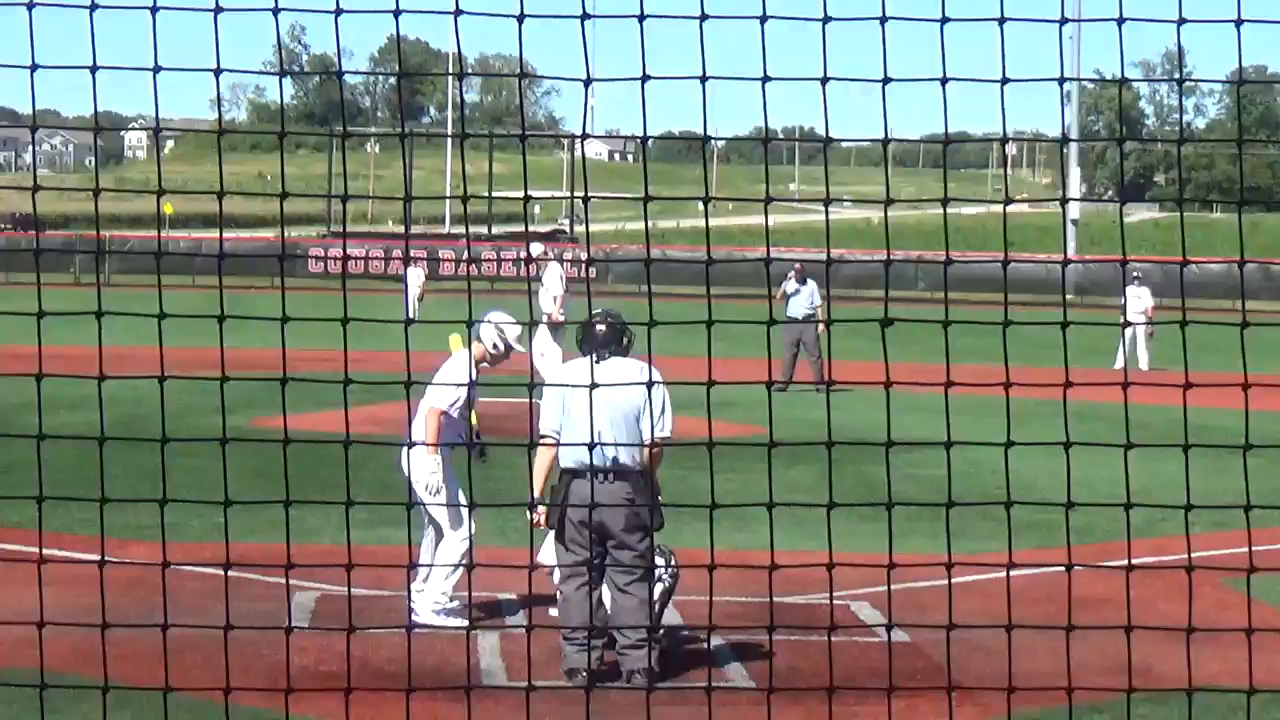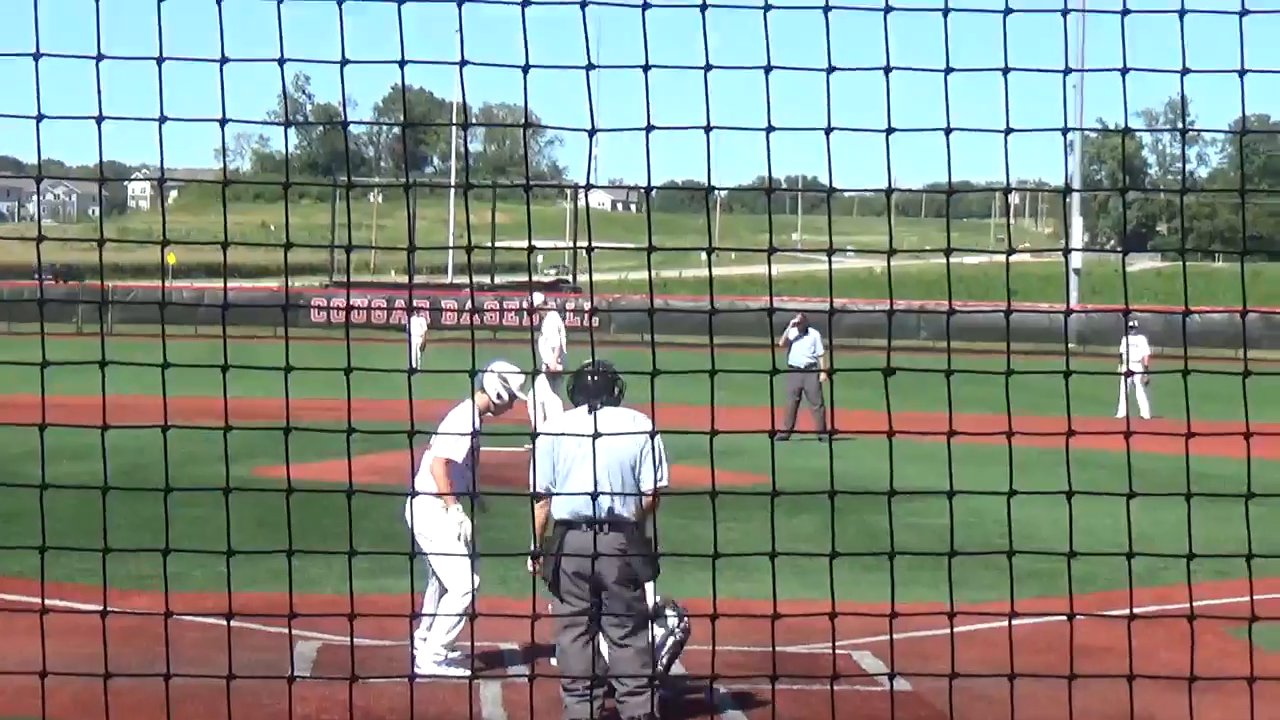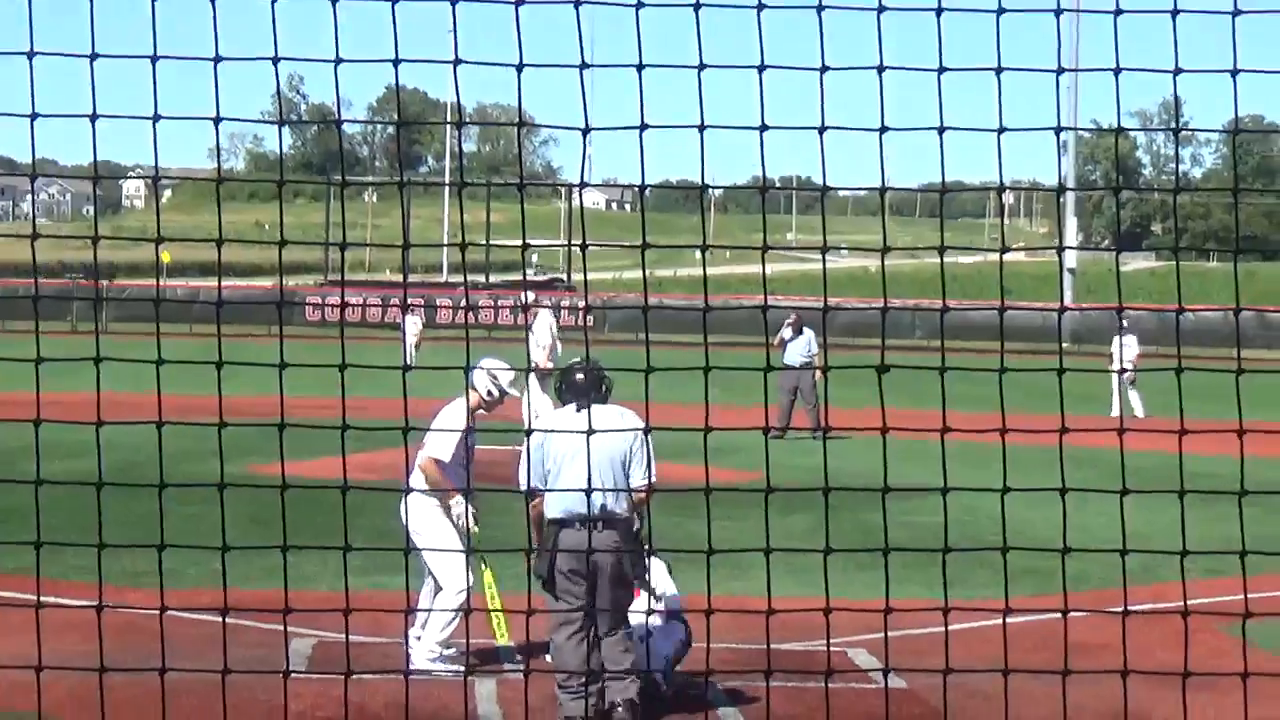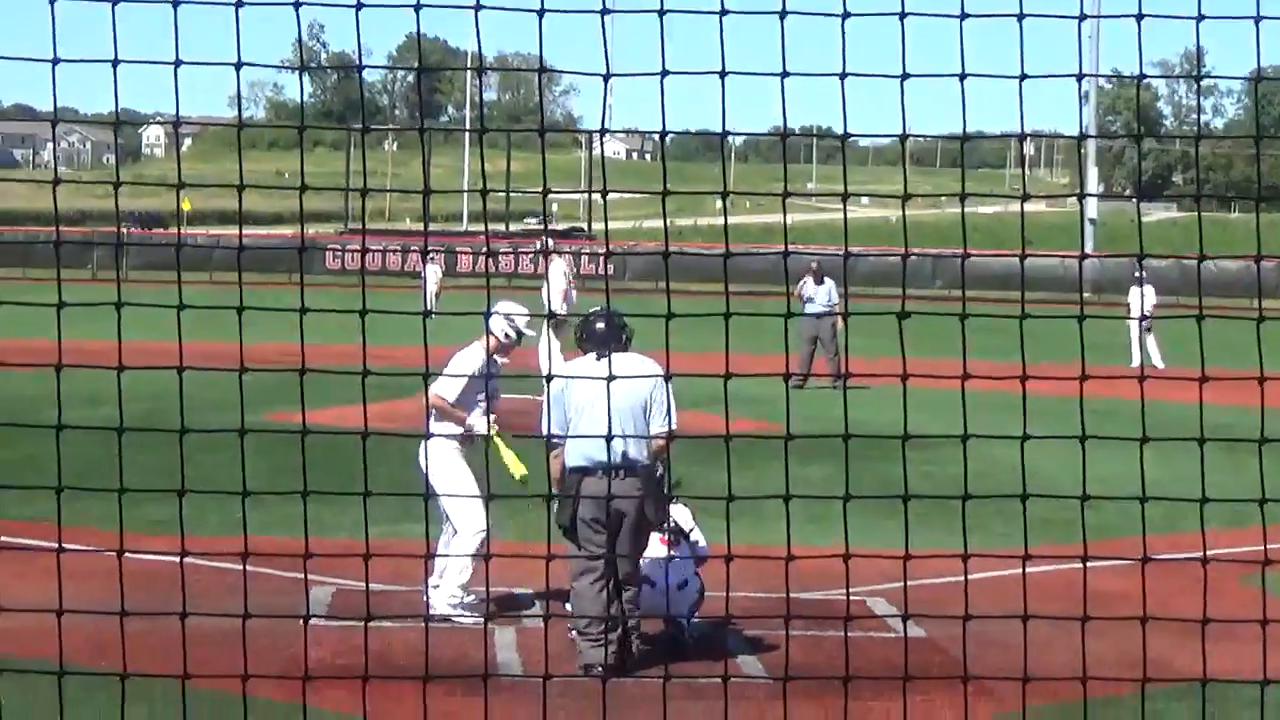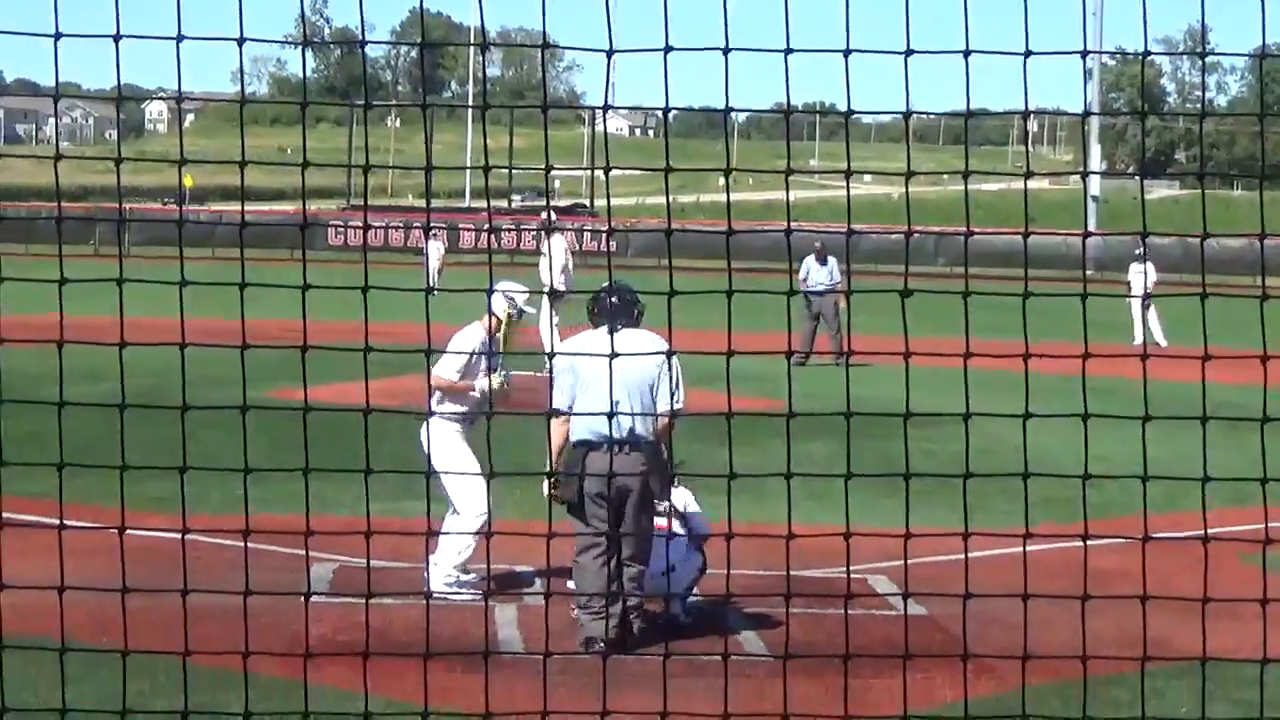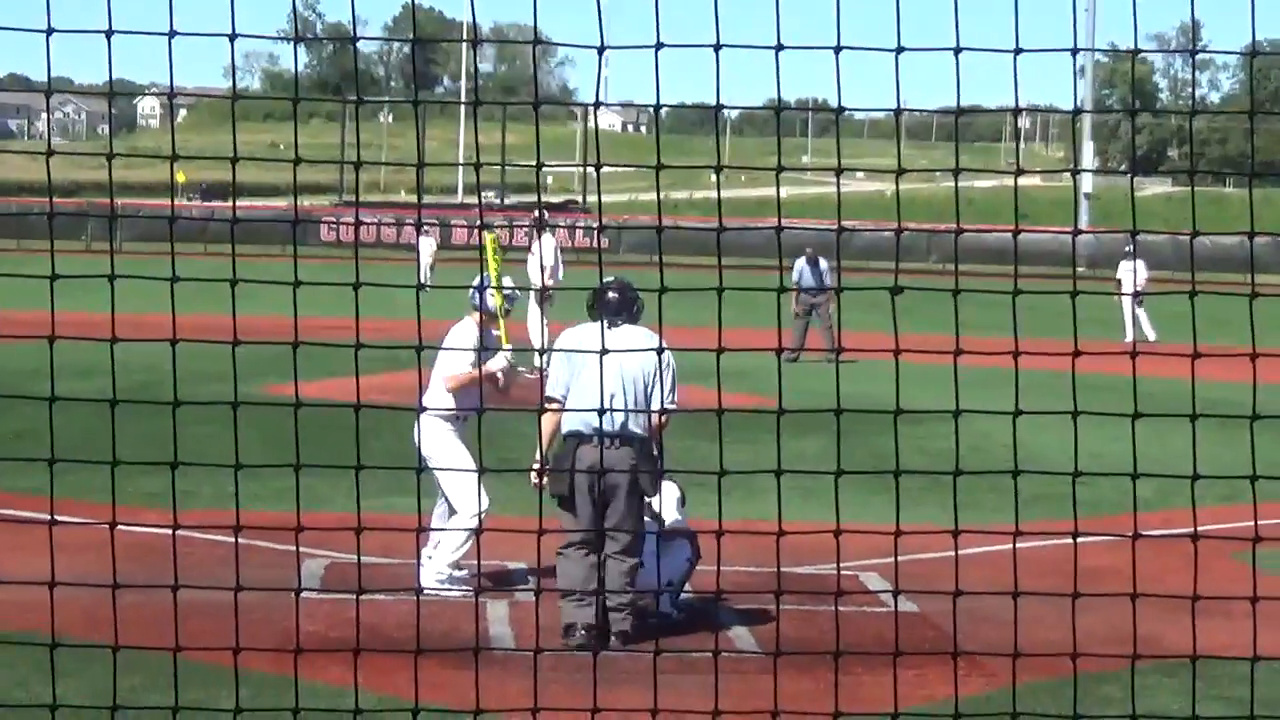
dt=0.2s
person 1, frame 1
left shoulder: (564, 375)
right shoulder: (645, 374)
left elbow: (548, 443)
right elbow: (655, 444)
left wrist: (537, 497)
right wrist: (646, 484)
left hip: (576, 489)
right hip: (626, 489)
left knee: (576, 578)
right knee: (633, 579)
left ankle: (580, 663)
right ankle: (639, 664)
person 1, frame 2
left shoulder: (556, 428)
right shoulder: (639, 424)
left elbow: (542, 497)
right elbow: (652, 495)
left wrist: (537, 548)
left hip: (570, 540)
right hip: (622, 540)
left knee: (575, 629)
right knee: (630, 630)
person 1, frame 3
left shoulder: (545, 426)
right shoulder: (629, 422)
left elbow: (534, 497)
right elbow: (641, 492)
left wrist: (539, 542)
left hip: (564, 536)
right hip: (613, 537)
left knee: (569, 624)
right knee: (613, 623)
person 1, frame 4
left shoulder: (566, 375)
right shoulder: (650, 370)
left elbow: (556, 445)
right elbow: (661, 440)
left wrist: (559, 493)
left hip: (585, 485)
right hip: (635, 485)
left knee: (590, 573)
right knee: (626, 572)
left ankle: (596, 656)
right ankle: (624, 651)
person 1, frame 5
left shoulder: (574, 347)
right shoulder: (658, 347)
left elbow: (560, 416)
right elbow: (667, 418)
left wrist: (552, 469)
left hip: (590, 459)
right hip: (639, 460)
left knee: (593, 548)
right knee: (632, 550)
left ankle: (598, 632)
right ankle: (626, 629)
person 1, frame 6
left shoulder: (571, 338)
right shoulder: (654, 345)
left elbow: (553, 405)
right elbow: (660, 416)
left wrist: (541, 456)
left hip: (580, 452)
right hip: (629, 455)
left knee: (576, 541)
right knee: (622, 544)
left ankle: (580, 622)
right ankle: (617, 626)
person 2, frame 1
left shoulder: (465, 363)
right shoulder: (463, 368)
right elbow: (433, 413)
left wrist: (471, 437)
right wrist: (434, 462)
left hip: (422, 453)
right hip: (425, 455)
left knee: (438, 527)
right knee: (460, 529)
left ankle: (421, 594)
right ankle: (430, 606)
person 2, frame 2
left shoulder: (469, 415)
right shoulder: (466, 419)
right elbow: (439, 465)
left wrist: (469, 493)
right wrist: (457, 511)
left hip: (428, 506)
right hip: (431, 507)
left knee: (443, 578)
right knee: (464, 583)
left ankle: (424, 642)
right ankle: (431, 658)
person 2, frame 3
left shoulder: (467, 416)
right shoulder: (457, 417)
right elbow: (426, 464)
left wrist: (461, 494)
right wrist: (456, 499)
left hip: (428, 506)
right hip: (425, 507)
left knee: (439, 576)
right knee: (458, 582)
left ankle: (419, 639)
right ankle: (426, 655)
person 2, frame 4
left shoulder: (494, 364)
right shoulder: (471, 359)
right elbow: (431, 397)
left wrist: (488, 421)
right wrist: (472, 421)
left hip: (450, 449)
right hip: (441, 449)
left knee: (458, 522)
right knee: (476, 524)
left ankle: (438, 589)
right ankle: (447, 599)
person 2, frame 5
left shoulder: (496, 343)
right shoulder: (471, 338)
left elbow: (496, 390)
right elbow: (436, 379)
left wrist: (497, 383)
right wrist: (480, 385)
left hip: (452, 430)
right hip: (443, 430)
left knee: (463, 502)
right knee: (477, 506)
left ankle: (440, 565)
right ankle: (443, 578)
person 2, frame 6
left shoulder: (489, 337)
right shoulder: (464, 334)
left elbow: (501, 388)
right elbow: (453, 383)
left wrist: (504, 364)
right wrist: (492, 365)
left hip: (444, 428)
right hip: (437, 429)
left knee: (452, 497)
right knee: (474, 505)
left ankle: (432, 560)
right ankle: (435, 576)
